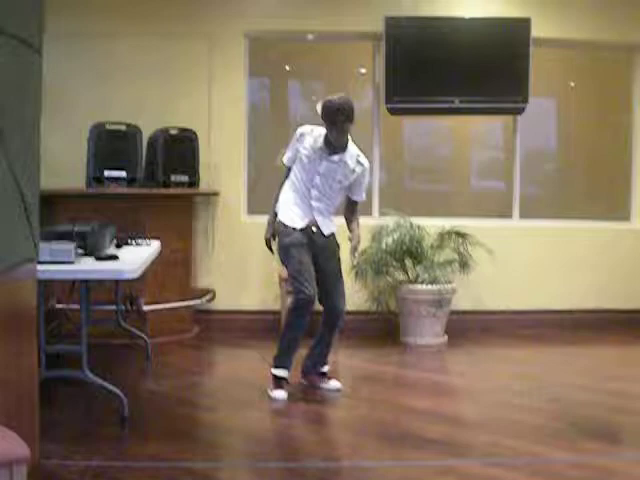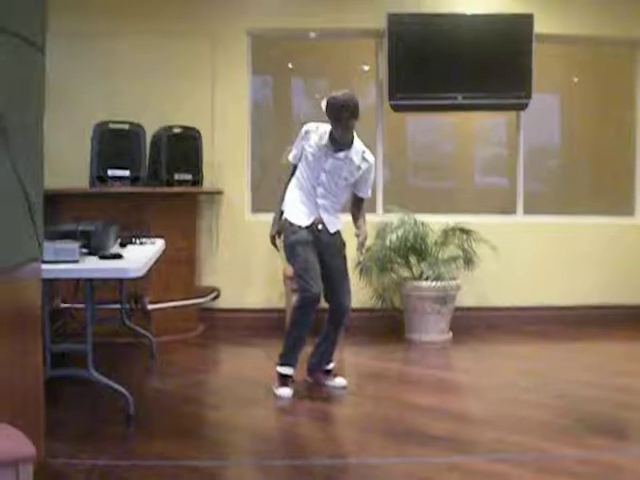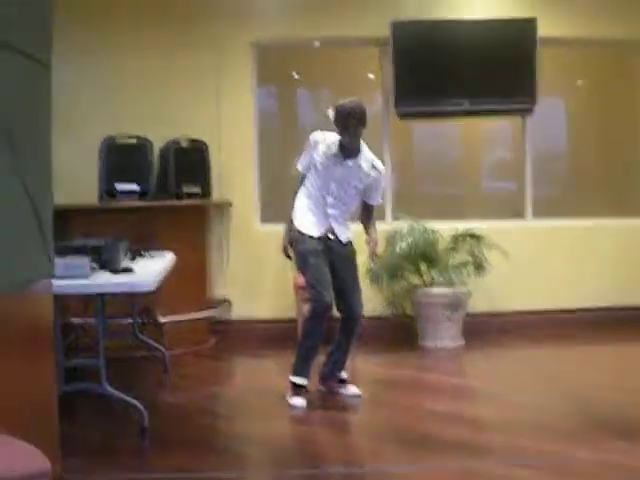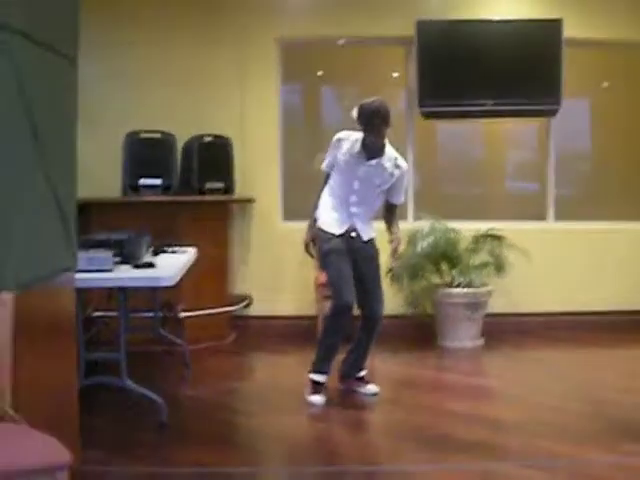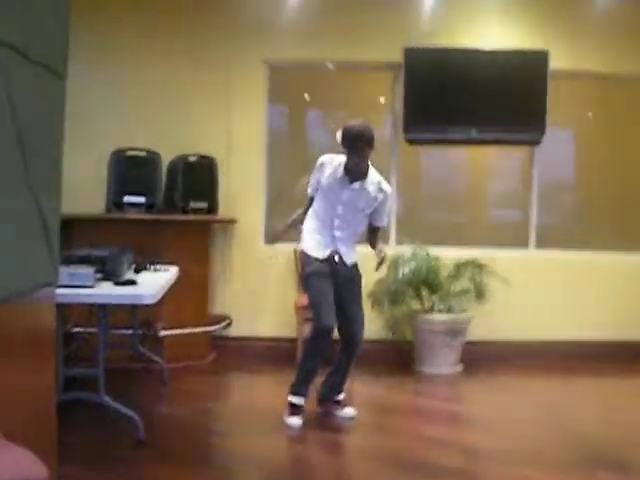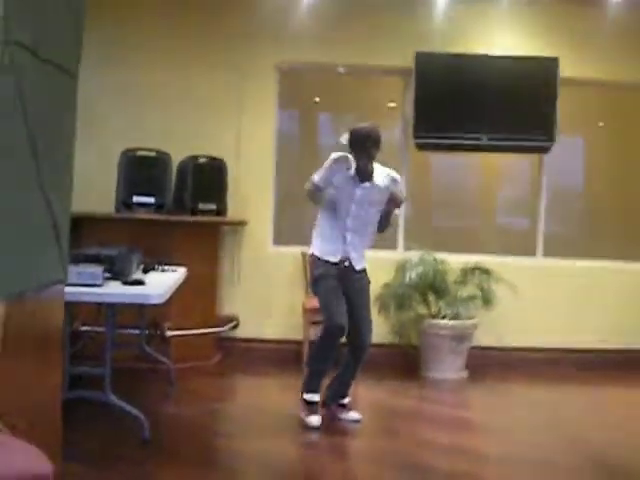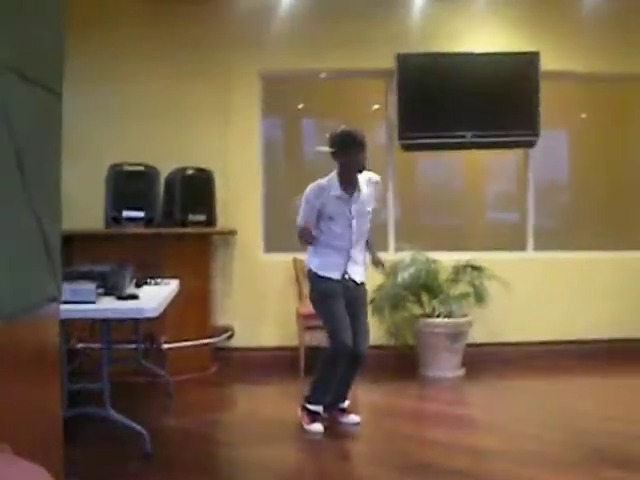
dt=0.2s
person 1, frame 1
left shoulder: (358, 165)
right shoulder: (304, 136)
left elbow: (351, 206)
right elbow: (286, 177)
left wrist: (354, 230)
right wrist: (272, 219)
left hip: (324, 233)
right hip: (292, 227)
left knee: (336, 307)
right knee: (305, 295)
left ankle: (314, 368)
right ankle: (280, 371)
person 1, frame 2
left shoulder: (364, 161)
right shoulder: (309, 134)
left elbow: (357, 202)
right elbow: (293, 175)
left wrist: (361, 226)
right wrist: (278, 216)
left hip: (330, 230)
right hip: (297, 224)
left knee: (342, 304)
right knee: (311, 292)
left ankle: (320, 366)
right ankle: (285, 368)
person 1, frame 3
left shoulder: (373, 169)
right shoulder: (317, 143)
left elbow: (367, 209)
right elbow: (302, 185)
left wrist: (371, 233)
right wrist: (289, 228)
left hip: (340, 239)
right hip: (308, 234)
left knee: (353, 312)
right knee: (323, 302)
left ankle: (332, 374)
right ankle: (298, 378)
person 1, frame 4
left shoulder: (397, 167)
right shoulder: (342, 143)
left elbow: (390, 209)
right elbow: (327, 184)
left wrist: (394, 232)
right wrist: (312, 224)
left hip: (363, 238)
right hip: (331, 232)
left knee: (374, 312)
right knee: (344, 301)
left ankle: (352, 372)
right ankle: (318, 376)
person 1, frame 5
left shoulder: (381, 190)
right shoulder: (326, 166)
left elbow: (373, 231)
left wrist: (379, 248)
right wrist: (288, 227)
left hip: (346, 262)
right hip: (315, 257)
left knee: (353, 335)
right knee: (324, 325)
left ankle: (330, 395)
right ankle: (296, 398)
person 1, frame 6
left shoulder: (390, 181)
right shoulder: (337, 163)
left elbow: (382, 226)
right elbow: (312, 188)
left wrist: (394, 208)
right wrist: (322, 196)
left hip: (356, 265)
right hip: (326, 260)
left knee: (362, 338)
right knee: (337, 323)
left ankle: (336, 398)
right ankle: (310, 395)
person 1, frame 7
left shoulder: (372, 184)
right shoulder: (318, 192)
right elbow: (305, 237)
left wrist: (370, 253)
right wrist: (307, 235)
left hip: (355, 278)
right hip: (325, 278)
left knee: (357, 349)
right knee: (342, 345)
left ankle: (336, 404)
right ankle: (312, 405)
